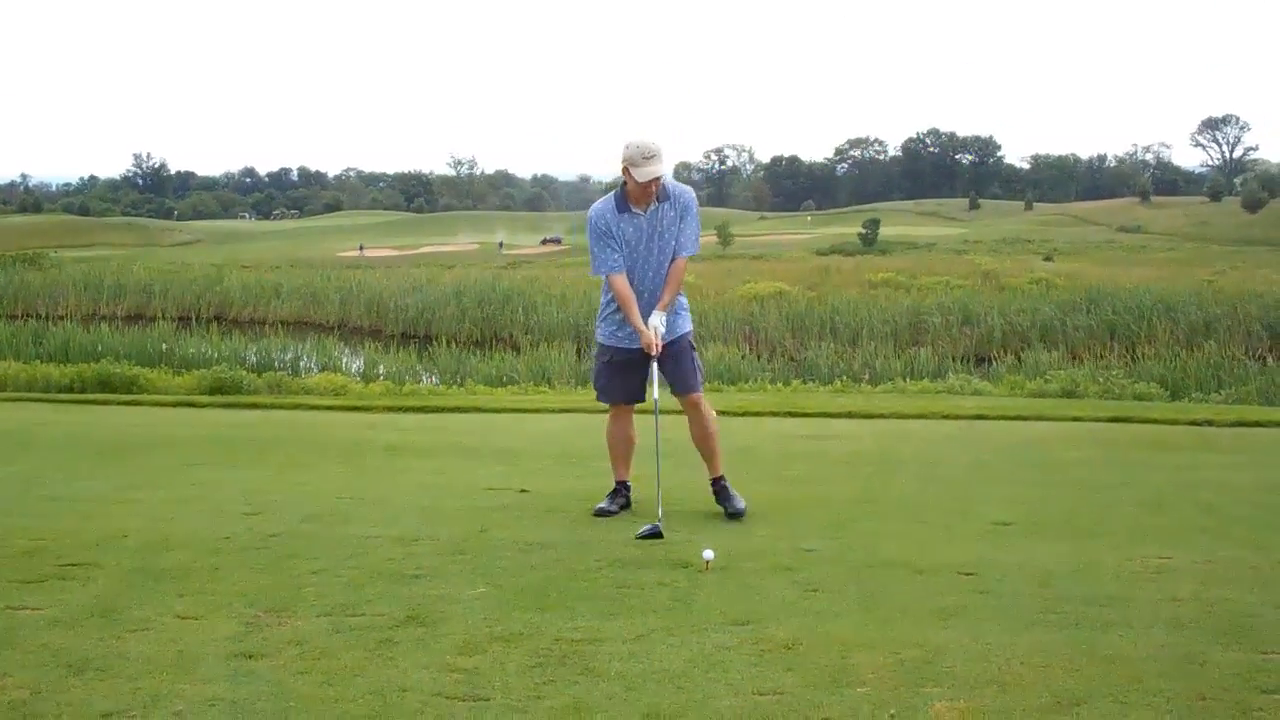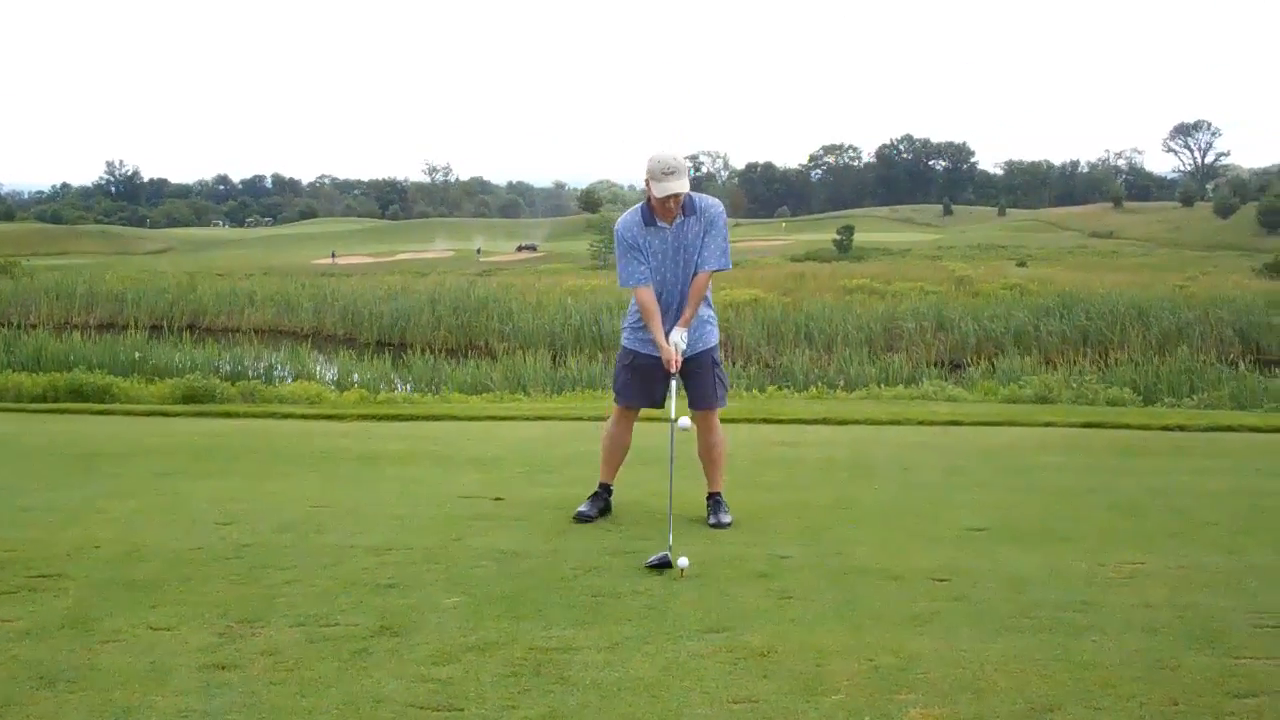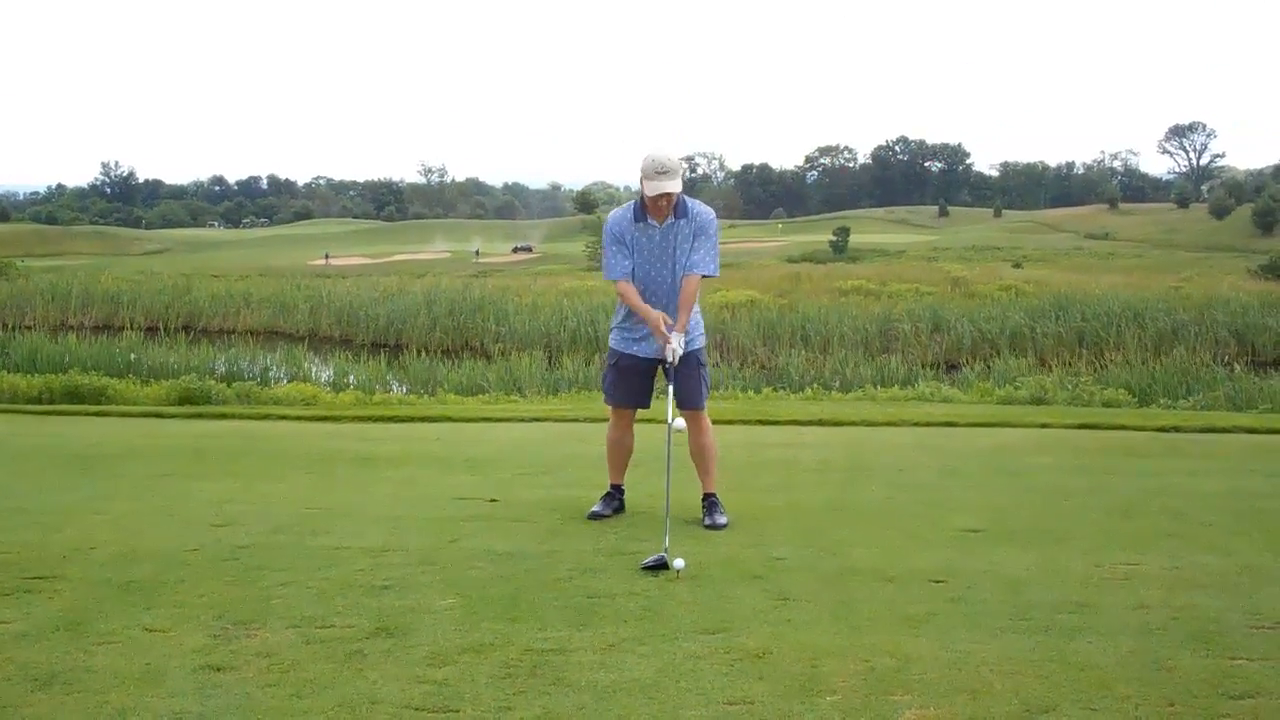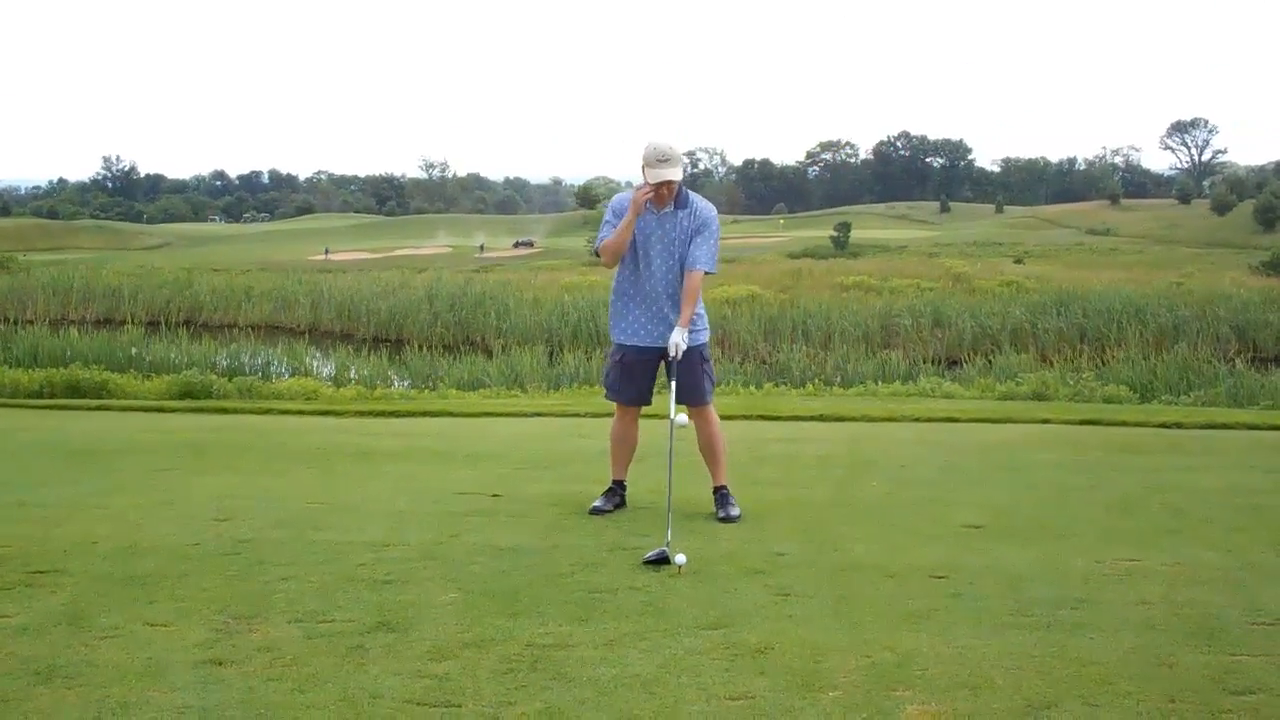
dt=0.4s
person 1, frame 1
left shoulder: (683, 198)
right shoulder: (601, 215)
left elbow: (681, 260)
right elbow: (616, 278)
left wrist: (660, 313)
right wrist: (641, 329)
left hip: (672, 321)
right hip: (619, 329)
left knee: (694, 401)
right knee: (620, 409)
left ankle: (719, 484)
right ankle: (620, 489)
person 1, frame 2
left shoulder: (711, 212)
right shoulder: (627, 227)
left elbow: (705, 274)
right elbow: (643, 289)
left wrist: (682, 328)
right wrist: (662, 343)
left hip: (698, 334)
right hip: (643, 336)
left knee: (707, 415)
right knee: (623, 412)
left ankle: (716, 498)
right ankle: (603, 493)
person 1, frame 3
left shoulder: (702, 218)
right shoulder: (618, 222)
left elbow: (693, 277)
right elbow: (621, 283)
left wrist: (678, 331)
right wrist: (649, 314)
left hip: (685, 336)
right hip: (631, 336)
left knee: (696, 415)
right knee: (620, 414)
left ankle: (711, 499)
right ankle: (615, 493)
person 1, frame 4
left shoulder: (703, 212)
right shoulder: (622, 205)
left elbow: (696, 272)
right elbow: (608, 258)
left wrist: (682, 325)
right wrist: (634, 214)
left hip: (686, 329)
right hip: (632, 330)
left knee: (702, 409)
right knee: (626, 410)
left ankle: (722, 492)
right ankle: (617, 488)
